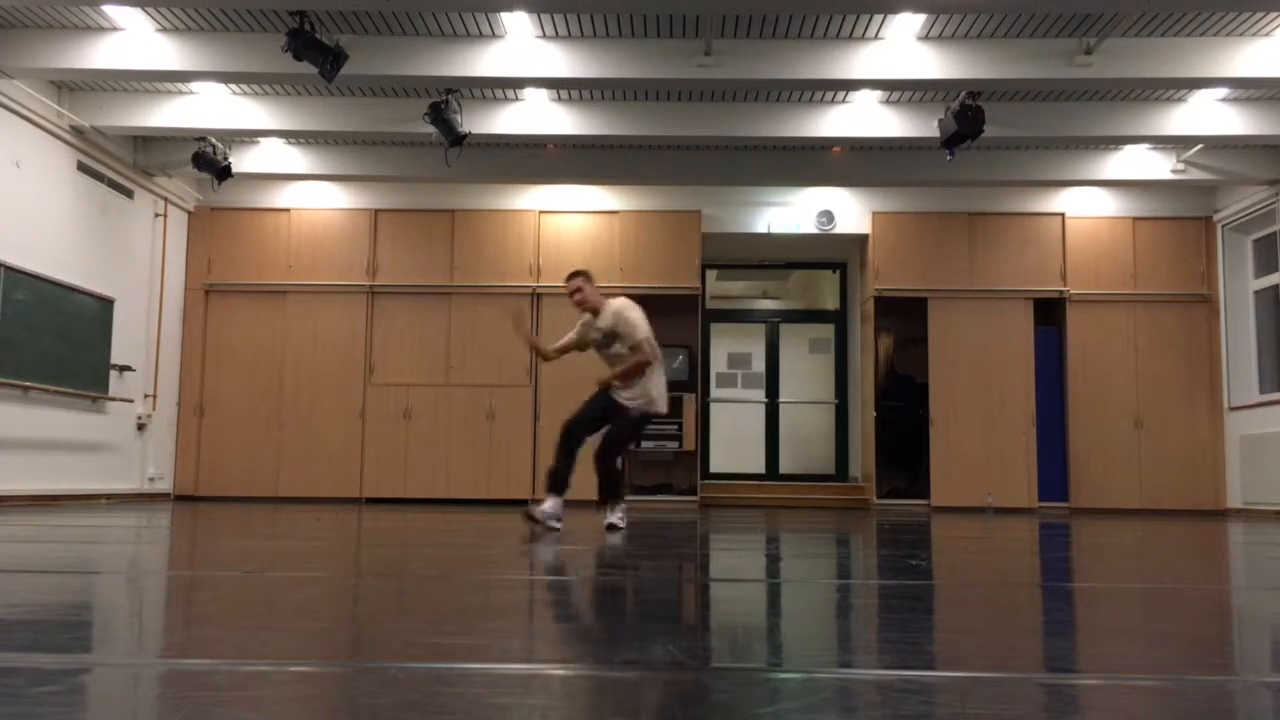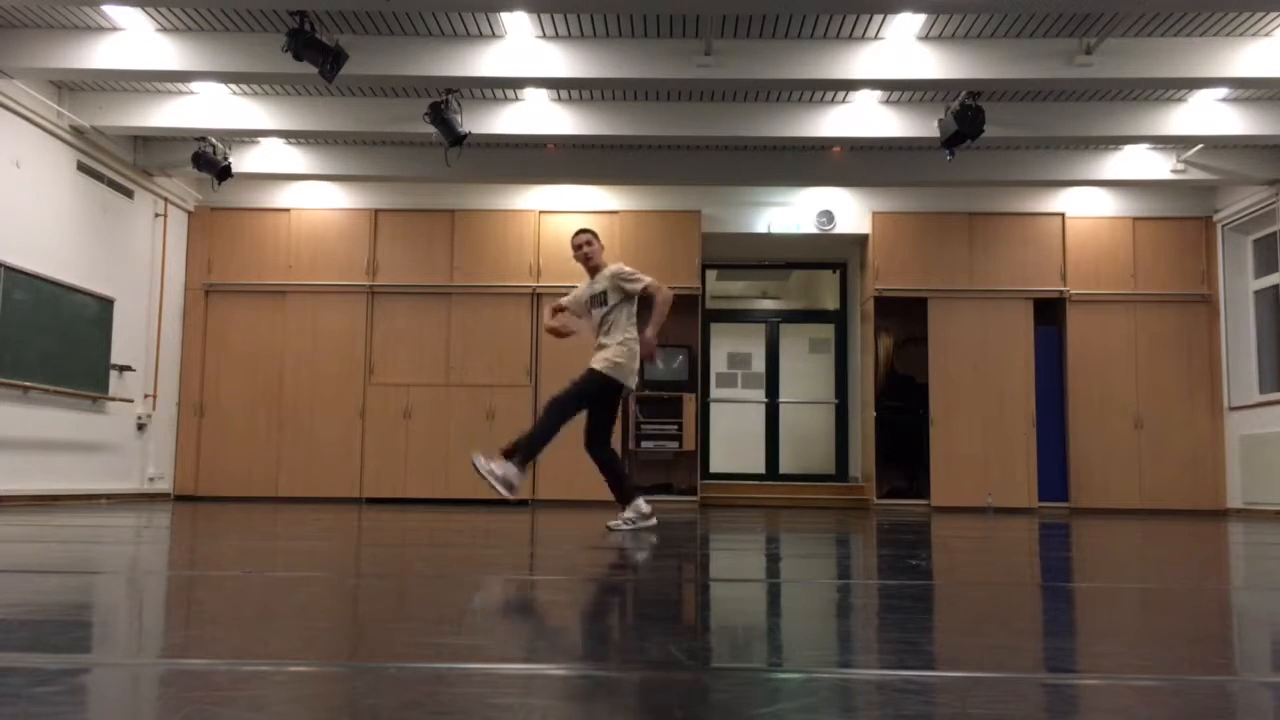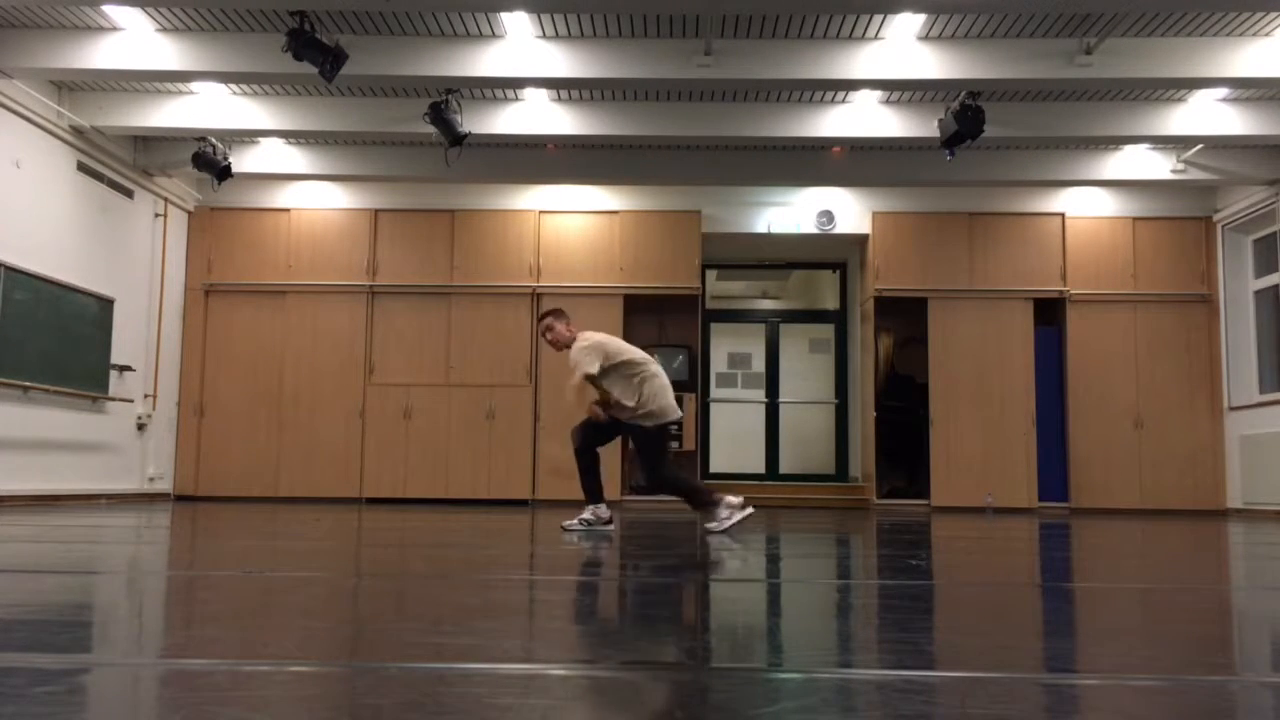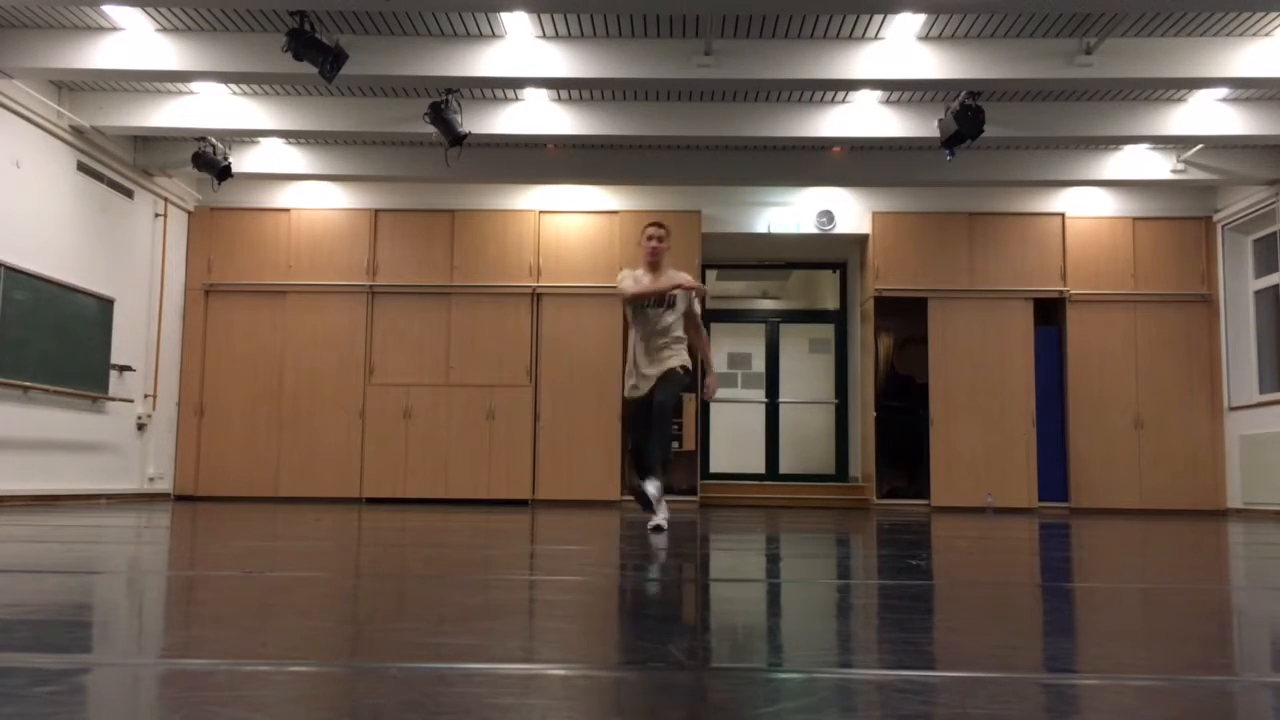
dt=0.5s
person 1, frame 1
left shoulder: (623, 310)
right shoulder: (585, 327)
left elbow: (648, 356)
right elbow: (548, 354)
left wrist: (612, 376)
right wrist: (527, 335)
left hip: (643, 396)
right hip: (614, 391)
left knee: (605, 455)
right knee: (570, 431)
left ankle: (615, 508)
right ankle: (553, 505)
person 1, frame 2
left shoulder: (617, 273)
right shoulder: (583, 290)
left elbow: (663, 293)
right elbow: (554, 310)
left wrist: (651, 331)
right wrist: (552, 321)
left hip: (617, 363)
right hip: (607, 368)
left knee: (557, 409)
right knee: (597, 443)
left ankle: (509, 468)
right ankle: (637, 508)
person 1, frame 3
left shoulder: (581, 347)
right shoulder: (591, 343)
right elbow: (608, 393)
right wrist: (595, 406)
left hip: (650, 401)
right hip: (632, 403)
left knee: (657, 474)
right knee: (584, 437)
left ankle: (724, 506)
right ankle: (597, 510)
person 1, frame 4
left shoulder: (684, 283)
right shoulder: (629, 278)
left elbow: (696, 330)
right elbow: (632, 295)
left wrist: (710, 372)
right wrist: (677, 285)
left hip: (672, 364)
right hip: (638, 370)
left knee: (662, 409)
right knee: (636, 443)
left ankle: (653, 483)
right ankle: (656, 503)
